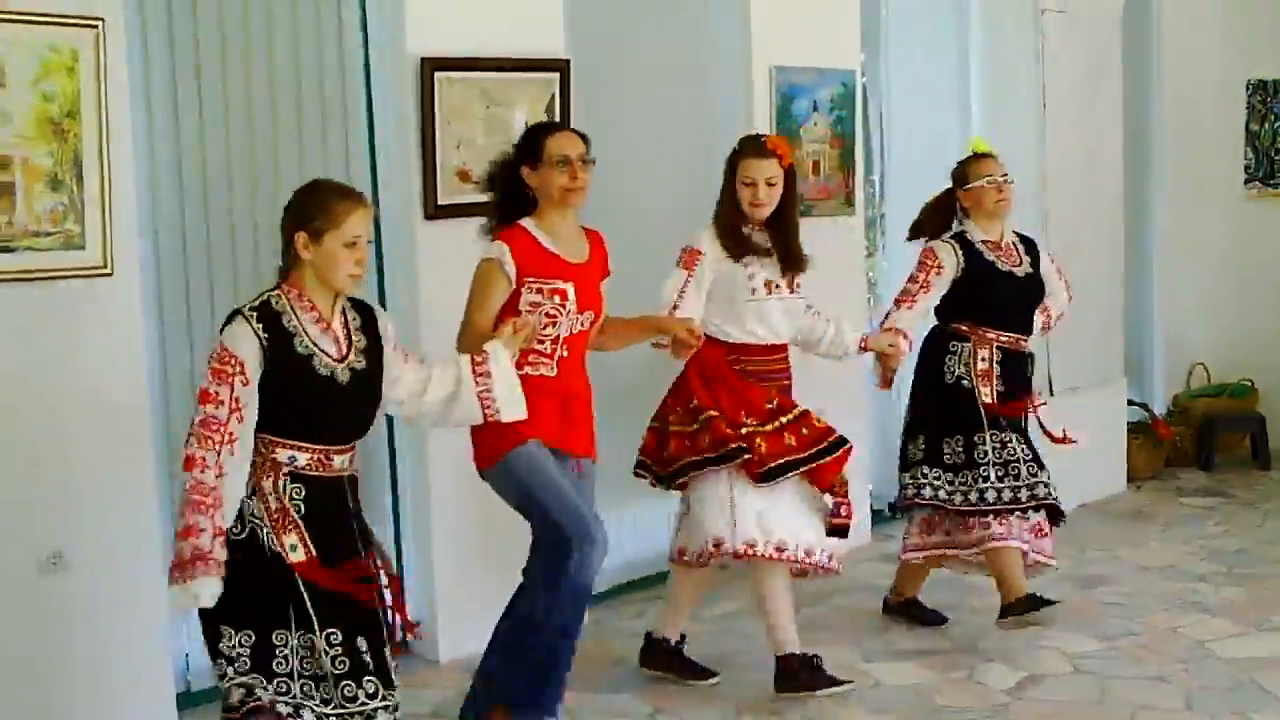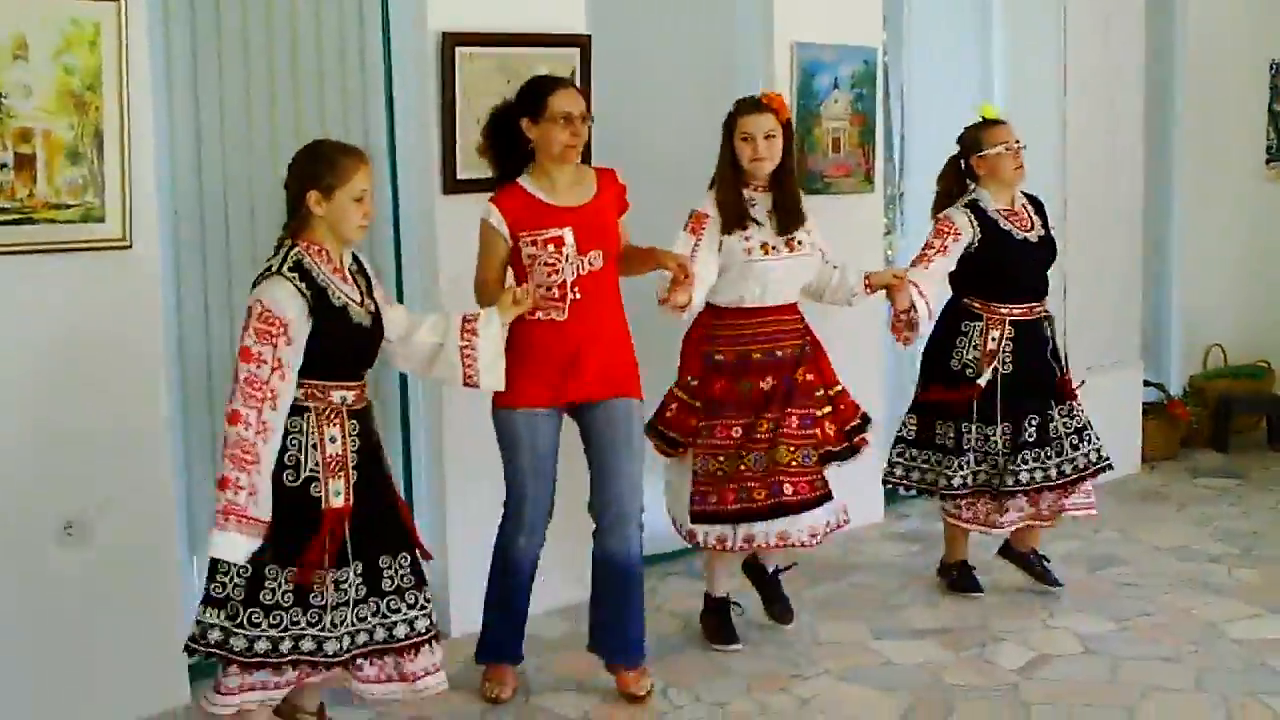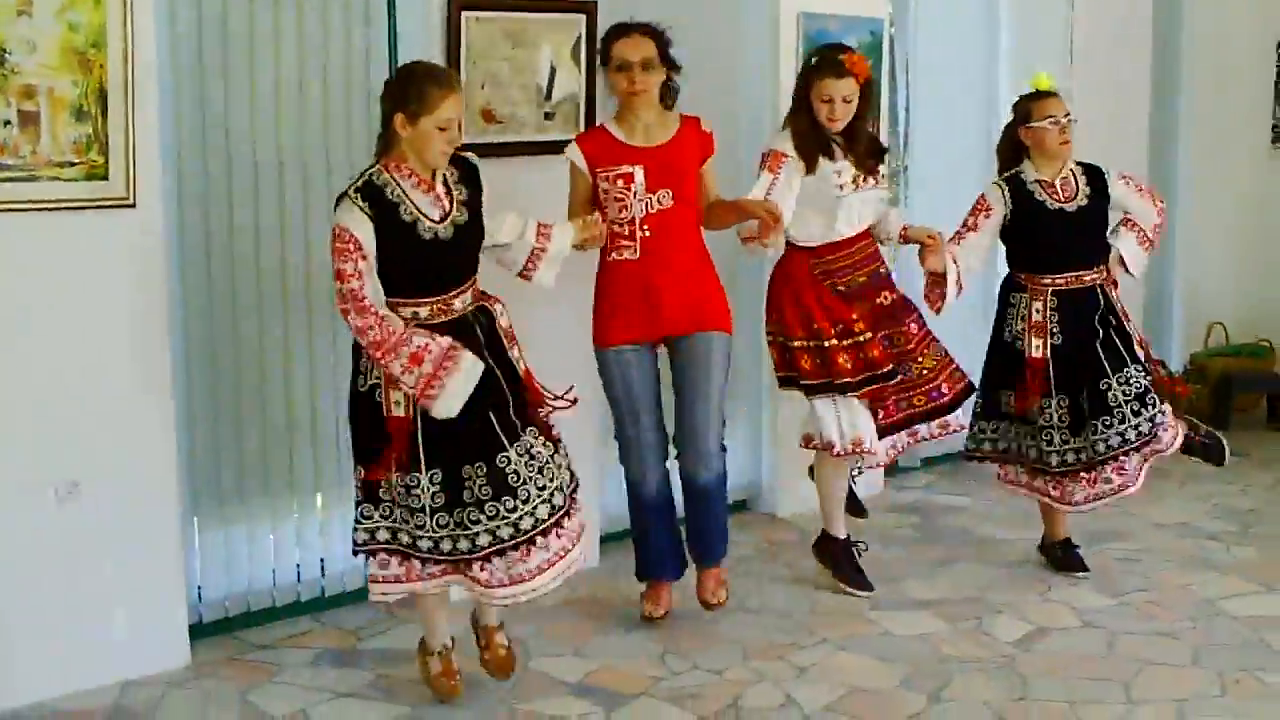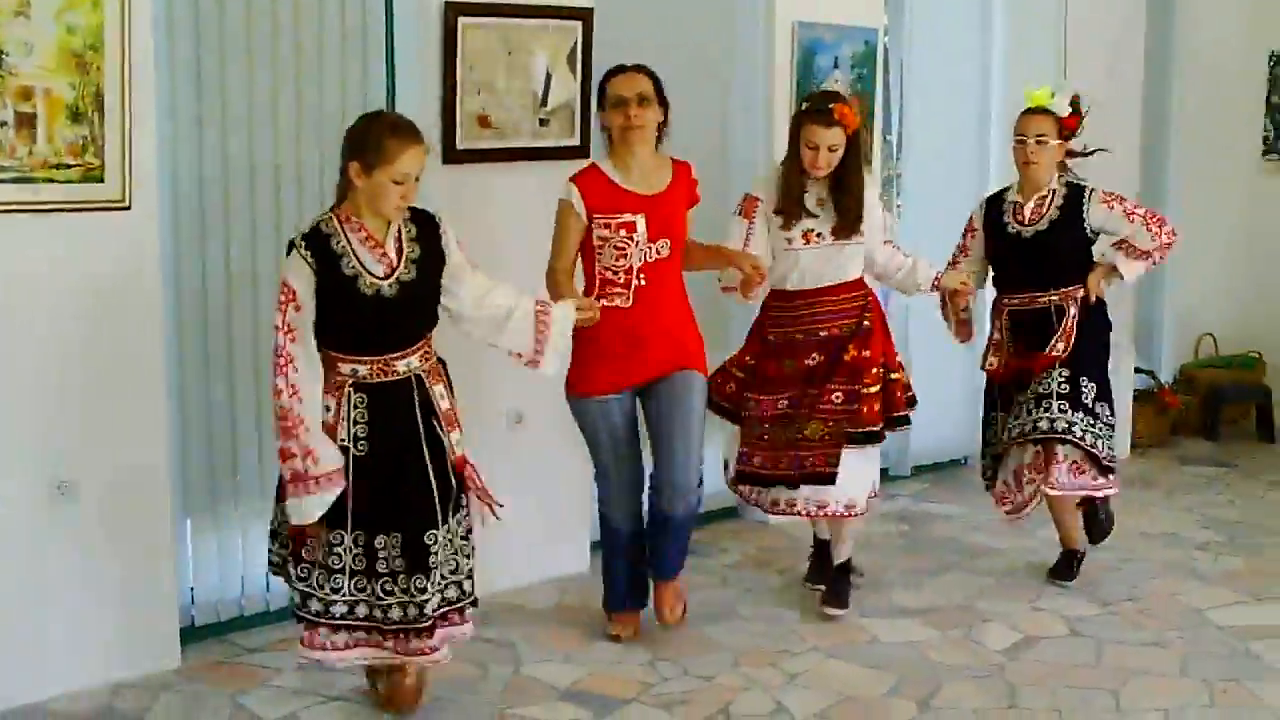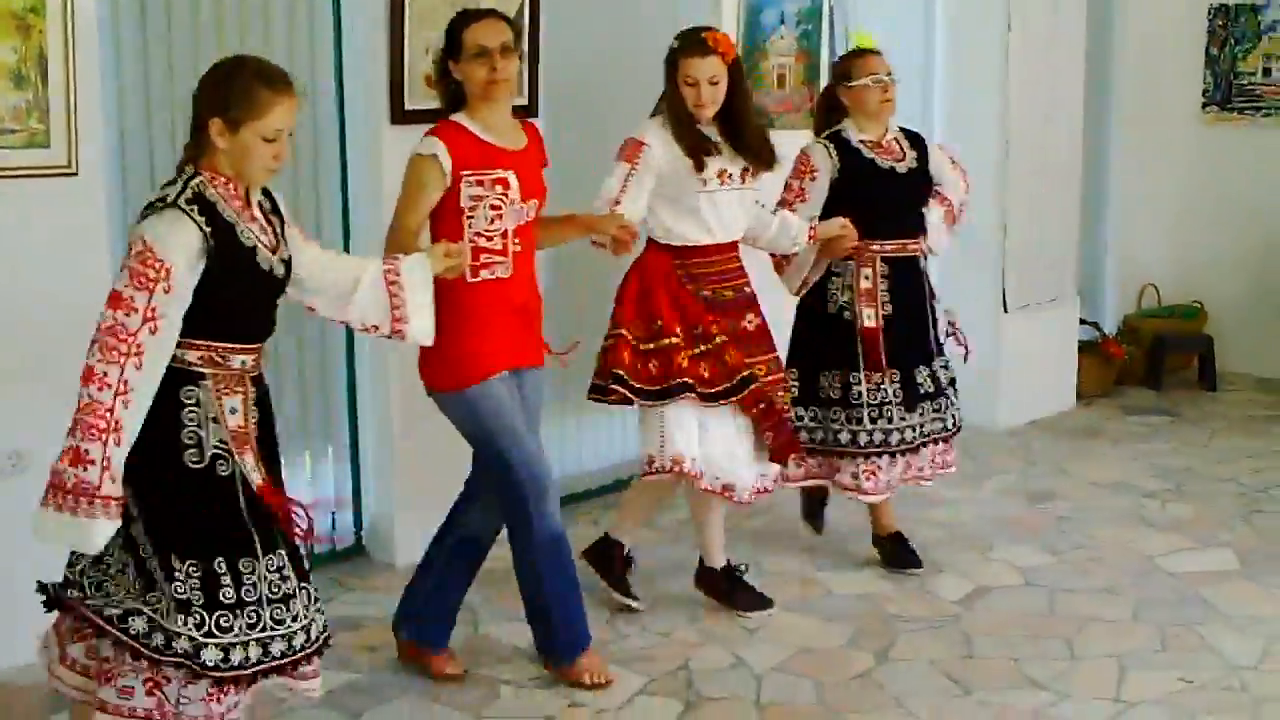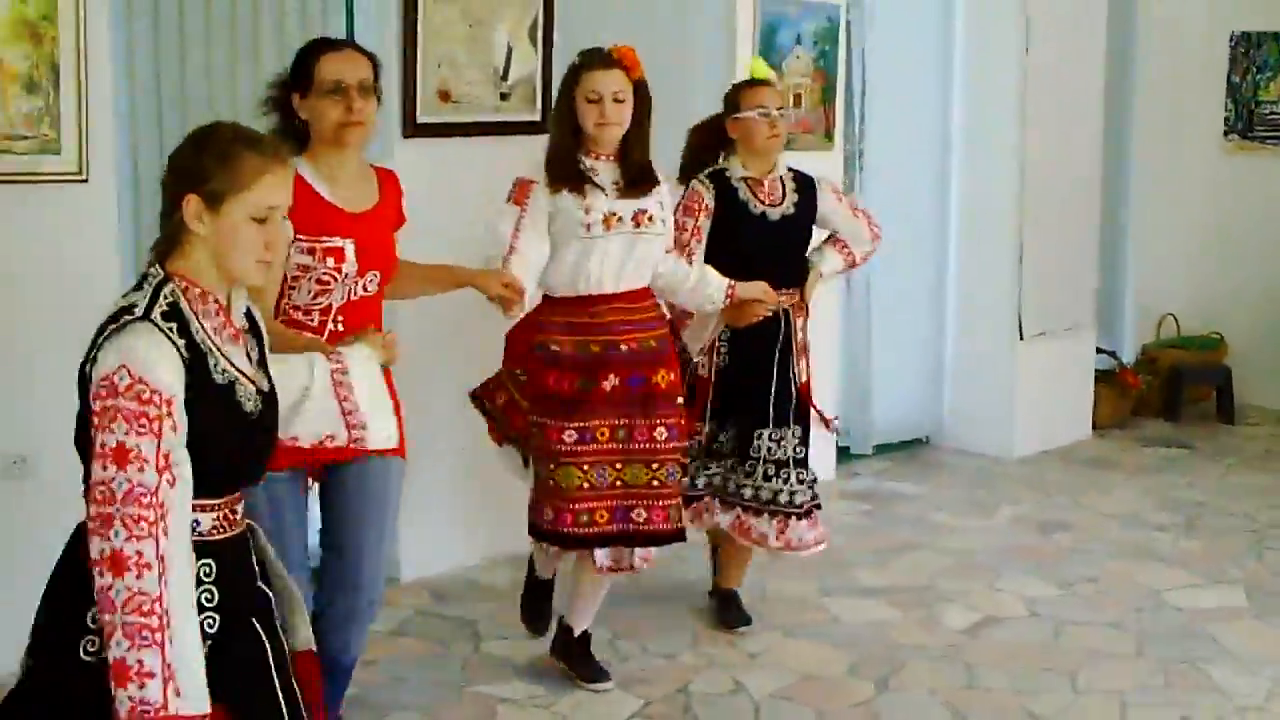
dt=0.7s
person 1, frame 1
left shoulder: (595, 247)
right shoulder: (508, 250)
right elbow: (470, 337)
left wrist: (658, 324)
left hip: (572, 427)
right hip: (512, 426)
left knee: (555, 575)
right knee: (584, 540)
person 1, frame 2
left shoulder: (609, 188)
right shoulder: (507, 207)
right elbow: (486, 288)
left wrist: (658, 257)
left hip: (610, 370)
right hip: (532, 377)
left knee: (620, 511)
right knee: (527, 520)
left ankle: (622, 650)
right ankle: (501, 654)
person 1, frame 3
left shoulder: (695, 135)
right shoulder: (590, 149)
right elbow: (576, 228)
left wrist: (748, 208)
left hip: (696, 304)
right hip: (622, 314)
left knee: (699, 443)
right knee: (642, 450)
left ankle: (709, 556)
right ankle: (659, 572)
person 1, frame 4
left shoulder: (682, 179)
right shoulder: (583, 191)
right elbow: (559, 283)
left wrist: (726, 254)
right wrist: (581, 307)
left hip: (675, 348)
right hip: (602, 358)
left knee: (680, 479)
right knee: (620, 493)
left ankle: (665, 563)
right ankle: (623, 599)
person 1, frame 5
left shoulder: (530, 139)
right shoulder: (441, 148)
right elbow: (400, 244)
left wrist: (592, 222)
left hip: (520, 333)
right hip: (464, 341)
left knee: (500, 486)
right knee: (534, 486)
left ankle: (420, 629)
right ankle: (567, 645)
person 1, frame 6
left shoulder: (387, 190)
right shoulder: (279, 198)
left wrist: (470, 278)
right wrist: (332, 354)
left hip: (366, 419)
left knee: (353, 607)
person 2, frame 1
left shoulder: (367, 323)
right shoulder: (251, 332)
left elbow: (416, 390)
right elbow: (214, 450)
left wrist: (494, 354)
right wrist: (205, 555)
left hip: (337, 512)
right hip: (268, 519)
left knee: (343, 673)
person 2, frame 2
left shoulder: (352, 272)
right shoulder: (286, 287)
left elbow: (411, 340)
right elbow: (255, 404)
left wrist: (498, 316)
right wrist: (239, 503)
left hip: (350, 451)
right hip: (302, 455)
left knee: (349, 596)
right knee: (290, 604)
person 2, frame 3
left shoulder: (464, 176)
right shoulder: (360, 208)
left elbow: (498, 233)
right elbow: (363, 311)
left wrist: (569, 233)
right wrist: (436, 363)
left hip: (477, 352)
right hip: (404, 370)
left knee: (503, 481)
right knee: (424, 503)
left ankle: (490, 620)
right ankle: (436, 643)
person 2, frame 4
left shoulder: (429, 235)
right shoulder: (309, 256)
left elbow: (480, 303)
right elbow: (291, 368)
left wrist: (562, 314)
right wrist: (309, 458)
left hip: (422, 411)
right hip: (344, 417)
left knee: (422, 551)
right knee: (349, 559)
left ankle: (402, 658)
right ankle: (380, 660)
person 2, frame 5
left shoulder: (259, 208)
right shoulder: (178, 224)
left elbow: (327, 279)
right elbow: (122, 351)
left wrist: (423, 268)
right wrist: (94, 483)
left hip: (229, 422)
right hip: (184, 426)
right knee: (212, 612)
person 2, frame 6
left shoulder: (234, 315)
right shoulder: (144, 347)
right elbow: (136, 533)
left wrist: (355, 368)
left hip: (223, 585)
right hip: (141, 610)
person 3, frame 1
left shoulder: (784, 246)
right shoulder: (709, 245)
left elbow: (801, 322)
right elbow: (681, 312)
left wrist: (865, 340)
right wrist: (676, 337)
left hip: (769, 381)
right hip: (723, 381)
left knee: (724, 525)
right knee: (774, 516)
left ankle: (664, 643)
right ankle: (790, 658)
person 3, frame 2
left shoulder: (793, 204)
right shoulder: (712, 208)
left elbow: (814, 273)
right elbow: (691, 274)
left wrist: (868, 280)
right wrist: (681, 294)
left hip: (789, 345)
right hip: (726, 349)
left knee: (789, 480)
right knee: (730, 485)
left ankle: (763, 561)
right ankle: (718, 602)
person 3, frame 3
left shoulder: (860, 144)
right shoulder: (788, 150)
right elbow: (767, 209)
left wrist: (908, 231)
right wrist: (759, 229)
left hip: (865, 273)
right hip: (814, 281)
left knee: (901, 383)
right knee: (846, 403)
left ankle: (835, 477)
right ankle: (834, 539)
person 3, frame 4
left shoulder: (860, 192)
right shoulder: (766, 194)
left elbow: (881, 255)
left wrist: (937, 279)
right wrist: (745, 278)
left hip: (852, 325)
right hip: (786, 325)
left knee: (839, 446)
right knee: (792, 445)
left ankle: (842, 563)
right ankle: (824, 538)
person 3, frame 5
left shoulder: (736, 139)
right shoulder: (655, 139)
right elbow: (612, 212)
left wrist: (815, 231)
left hip: (726, 282)
right hip: (673, 285)
left knee: (724, 427)
right knee: (707, 430)
left ankle: (612, 546)
right ankle: (716, 567)
person 3, frame 6
left shoulder: (649, 180)
right shoulder: (543, 180)
right elbow: (520, 258)
left wrist: (732, 291)
left hip: (642, 343)
right hip: (565, 339)
left knee: (635, 497)
right knee: (567, 493)
left ankle: (575, 634)
right ankle: (543, 572)
person 4, frame 1
left shoulder: (1030, 249)
right shoulder: (948, 249)
left elbow: (1057, 296)
right elbow: (911, 305)
left wrist: (1025, 329)
right wrist: (891, 347)
left hip: (1006, 375)
right hip: (961, 372)
left knee: (982, 483)
right knee: (990, 476)
left ankle: (904, 594)
right ankle: (1015, 594)
person 4, frame 2
left shoulder: (1036, 209)
right shoulder: (962, 219)
right elbow: (929, 268)
left wrist: (1030, 300)
right wrist: (908, 298)
left hip: (1031, 344)
right hip: (977, 345)
left knee: (1046, 447)
right knee: (975, 457)
left ankle: (1023, 544)
right ankle: (953, 558)
person 4, frame 3
left shoulder: (1099, 180)
right shoulder: (1004, 193)
left elbow: (1150, 209)
right elbow: (964, 246)
left wrist: (1119, 253)
right wrist: (937, 260)
left hip: (1096, 311)
right hip: (1036, 320)
left knee: (1129, 404)
right knee: (1047, 428)
left ankle: (1183, 432)
right ankle: (1056, 538)
person 4, frame 4
left shoulder: (1087, 201)
right shoulder: (990, 209)
left elbow: (1159, 233)
right elbow: (962, 275)
left wrist: (1108, 270)
right wrist: (959, 311)
left hip: (1074, 331)
right hip: (1015, 338)
left knee: (1060, 423)
right knee: (1026, 437)
left ankle: (1095, 490)
right ankle: (1071, 543)
person 4, frame 5
left shoulder: (918, 147)
right shoulder: (825, 153)
left elbow: (956, 187)
left wrist: (924, 229)
right wrist: (825, 249)
left hip: (909, 288)
right hip: (852, 292)
left knee: (909, 397)
right knee: (865, 404)
left ankle: (820, 482)
right ankle: (886, 528)
person 4, frame 6
left shoulder: (807, 188)
right shoulder: (705, 191)
left elbow: (863, 232)
left wrist: (816, 272)
right wrist: (729, 308)
left hip: (779, 343)
right hip: (715, 343)
left knee: (765, 467)
right knee: (712, 465)
left ankle: (726, 583)
right ankle: (716, 534)
